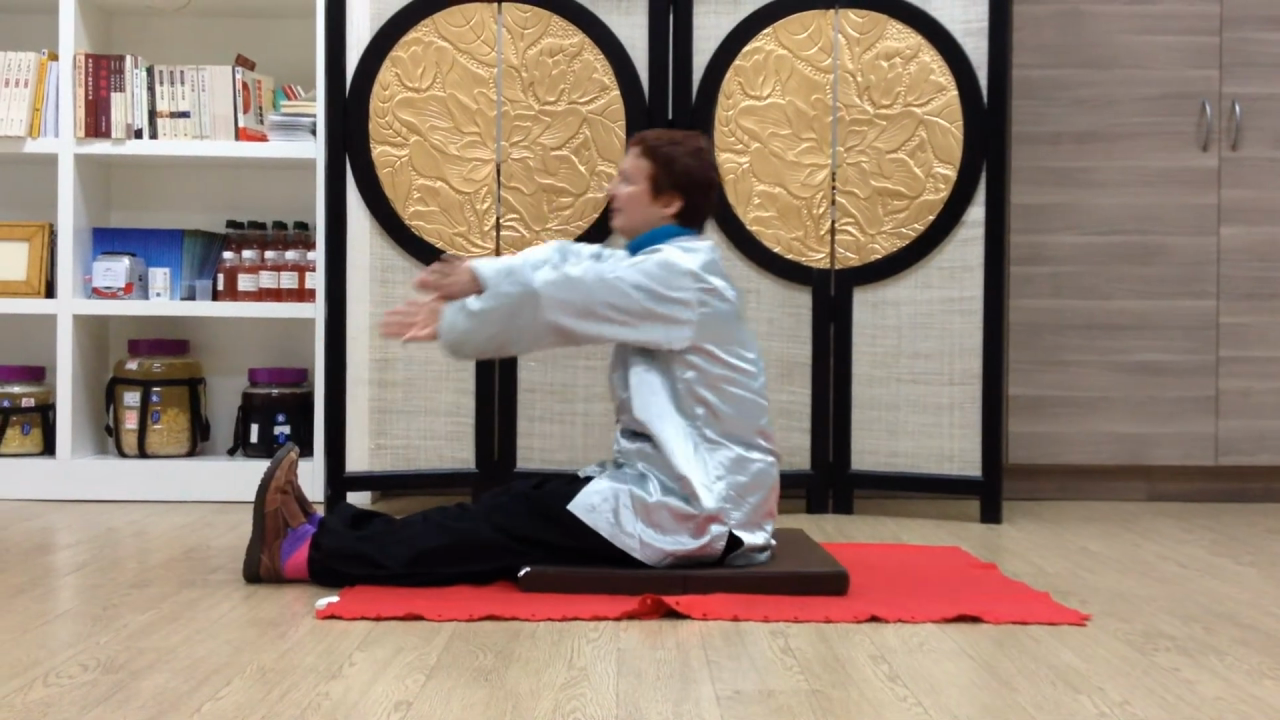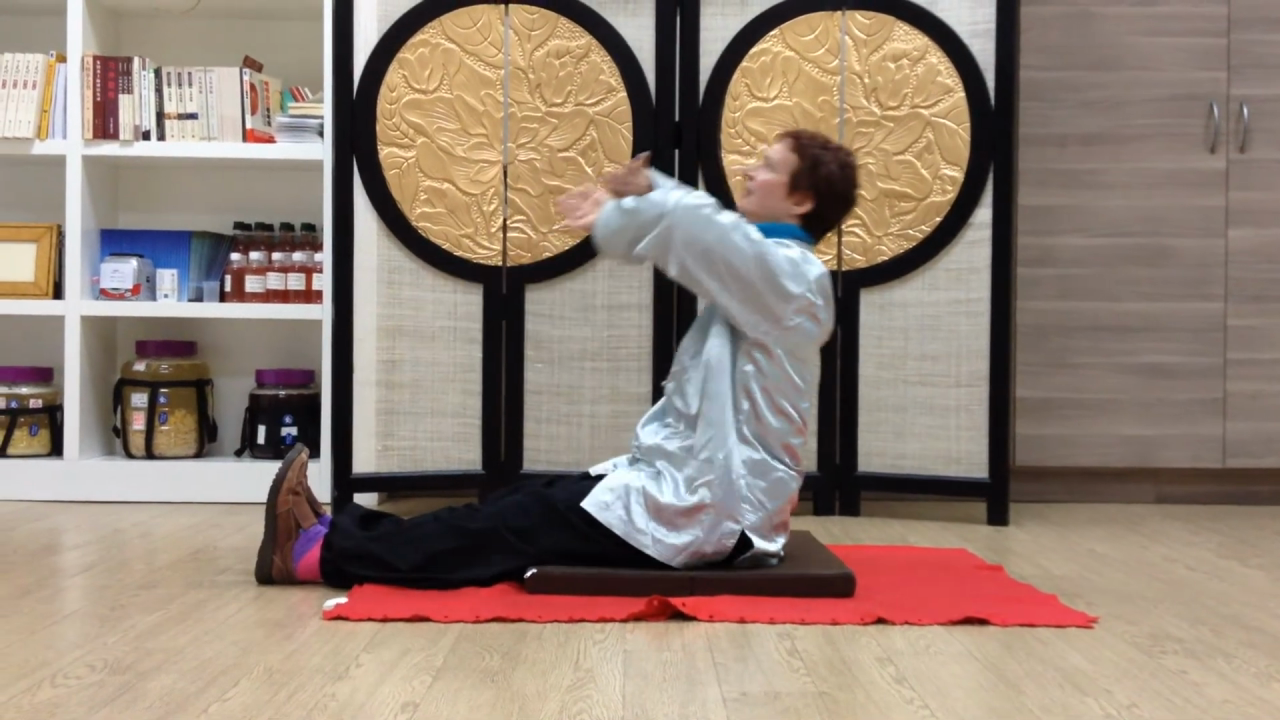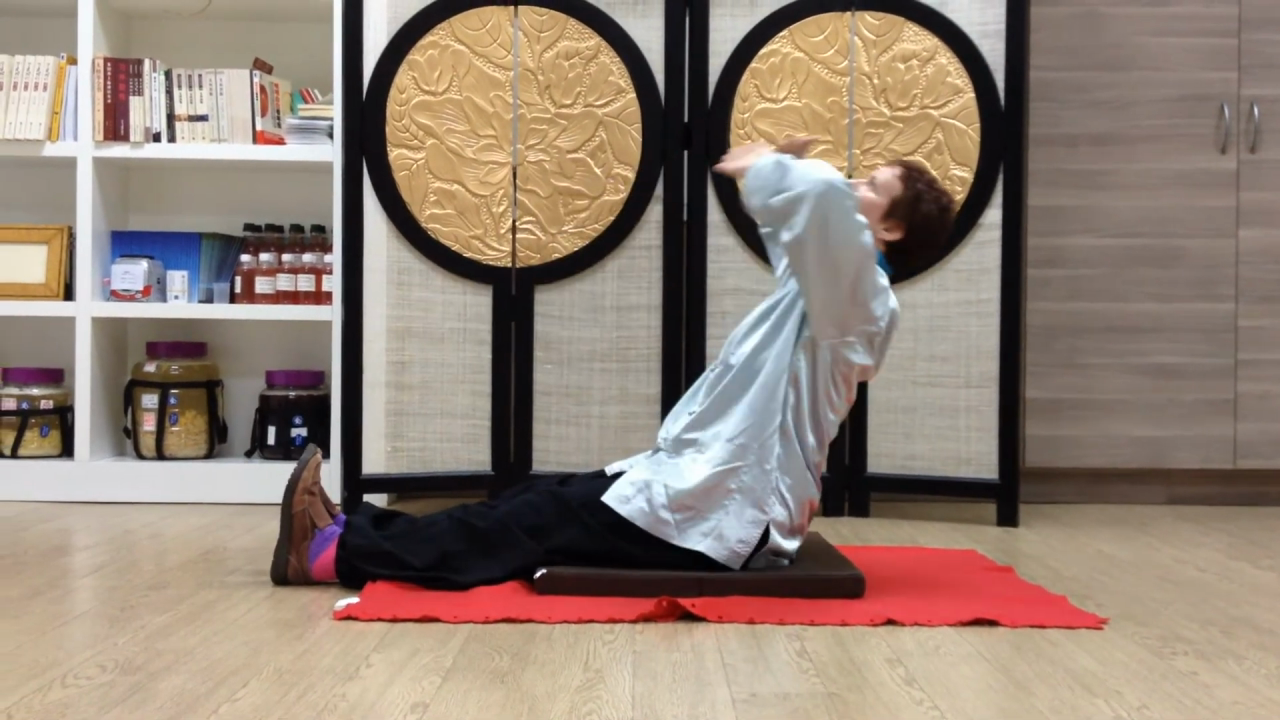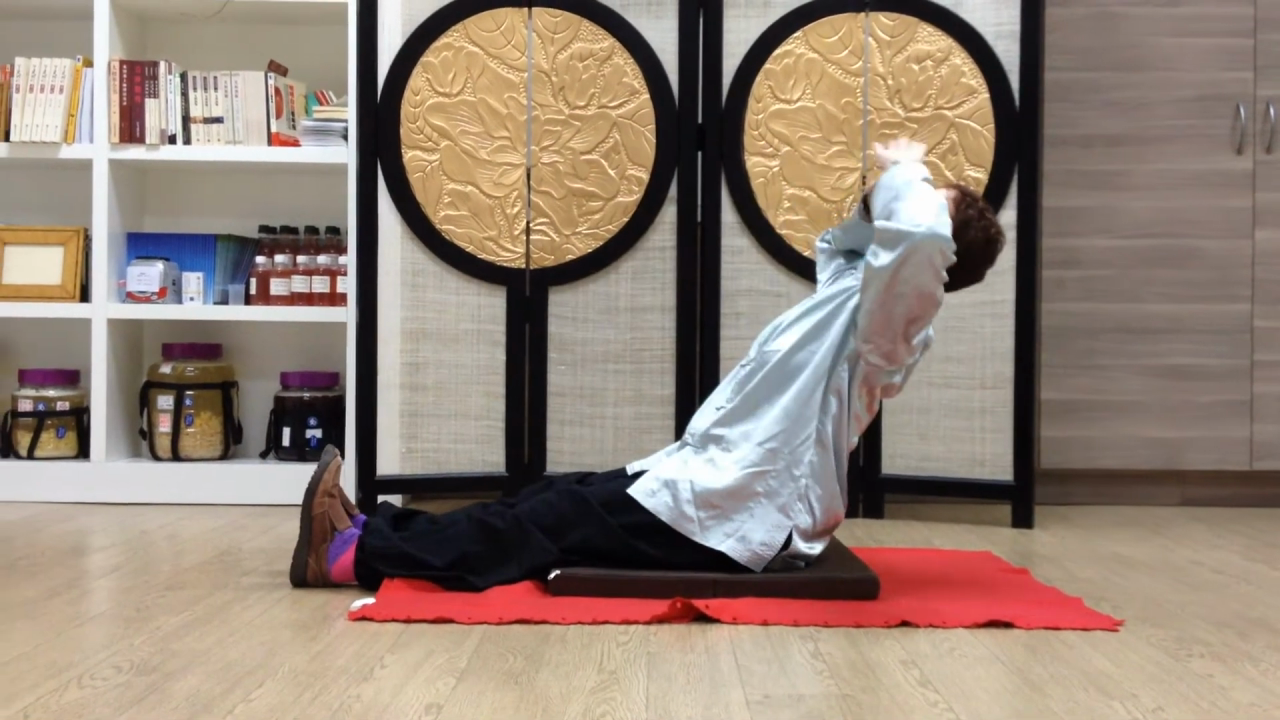
dt=0.5s
person 1, frame 1
left shoulder: (679, 274)
right shoulder: (673, 262)
left elbow: (555, 294)
right elbow: (573, 262)
left wrist: (452, 323)
right wrist: (476, 276)
left hip: (695, 510)
right hip: (687, 485)
left knee: (500, 530)
right knee: (511, 507)
left ankle: (308, 552)
right ankle: (325, 532)
person 1, frame 2
left shoulder: (787, 275)
right shoulder: (772, 269)
left elbow: (690, 224)
right elbow: (698, 229)
left wrist: (629, 196)
right wrist: (628, 198)
left hip: (708, 509)
right hip: (695, 487)
left knee: (513, 530)
right knee: (524, 507)
left ankle: (316, 552)
right ankle: (335, 535)
person 1, frame 3
left shoulder: (859, 300)
right shoulder: (829, 289)
left elbow: (829, 198)
right elbow: (797, 227)
left wrist: (773, 167)
right wrist: (772, 173)
left hip: (714, 515)
right hip: (706, 490)
left knee: (527, 530)
right knee: (531, 504)
left ankle: (333, 553)
right ankle: (350, 533)
person 1, frame 4
left shoulder: (895, 313)
right shoulder: (856, 291)
left elbow: (921, 236)
right elbow: (839, 244)
left wrist: (903, 171)
right wrist: (883, 191)
left hip: (736, 514)
right hip: (722, 488)
left knee: (551, 526)
right knee: (552, 501)
left ankle: (353, 553)
right ankle: (371, 531)
